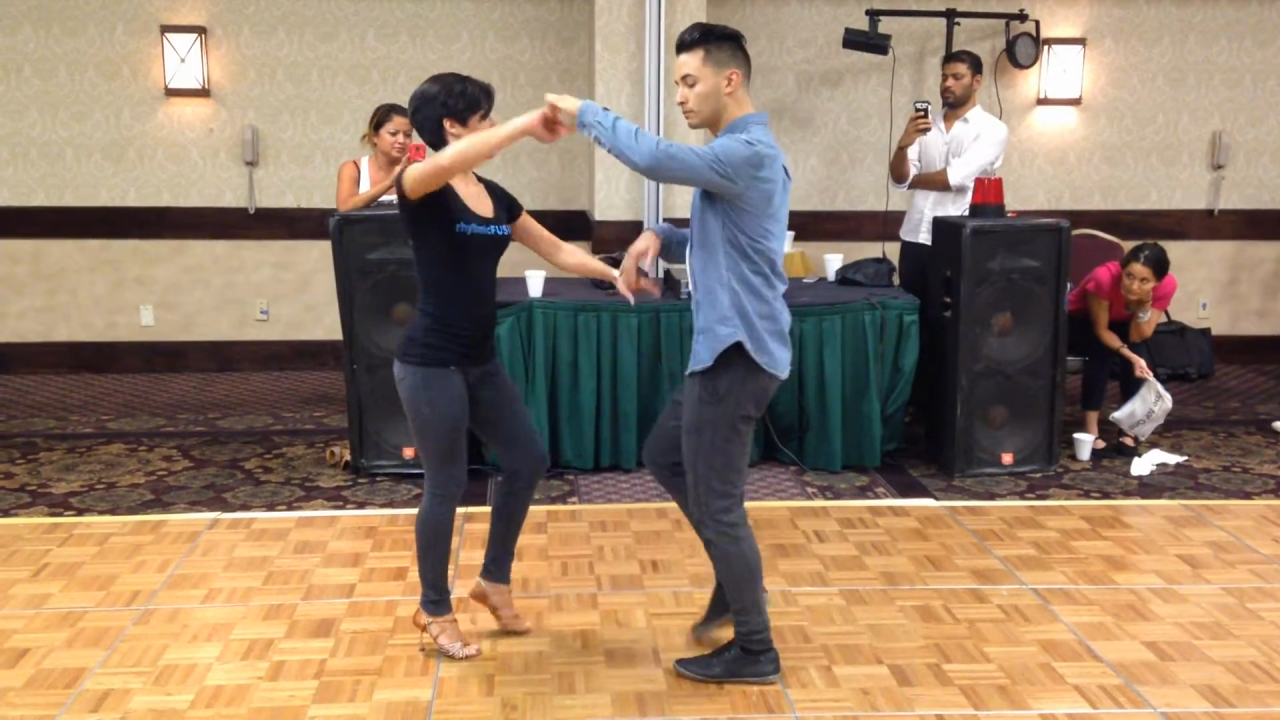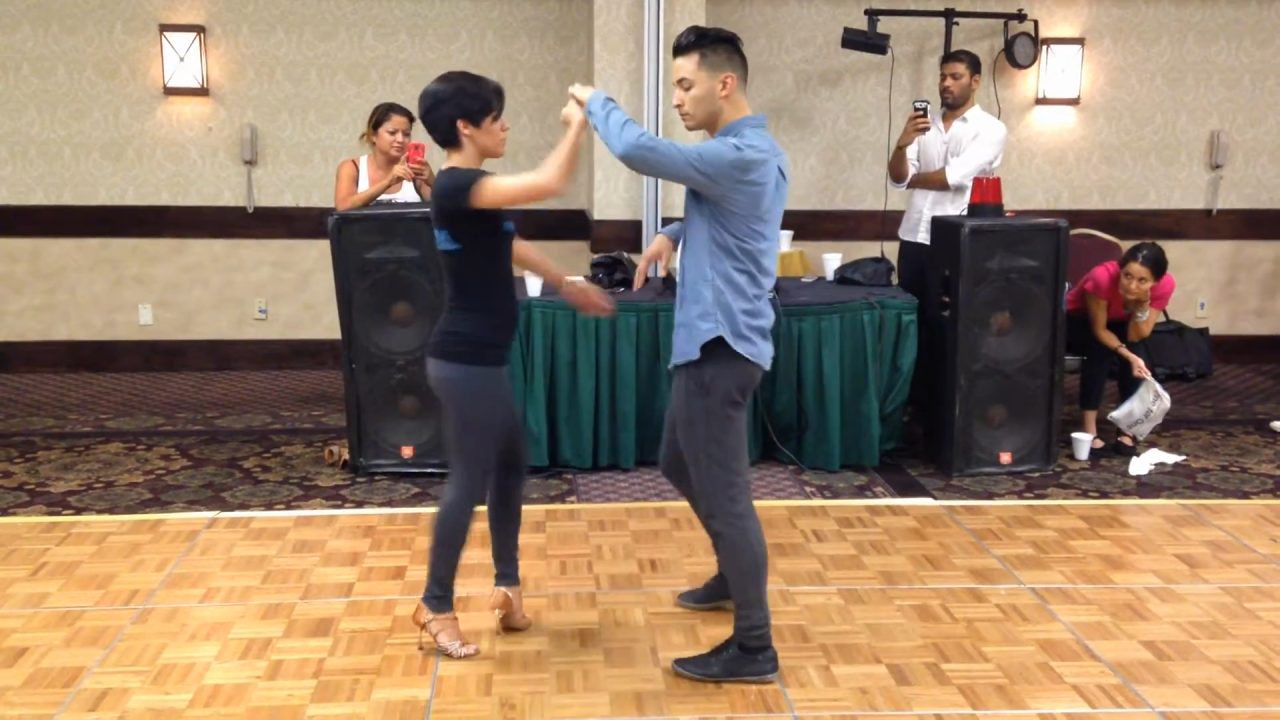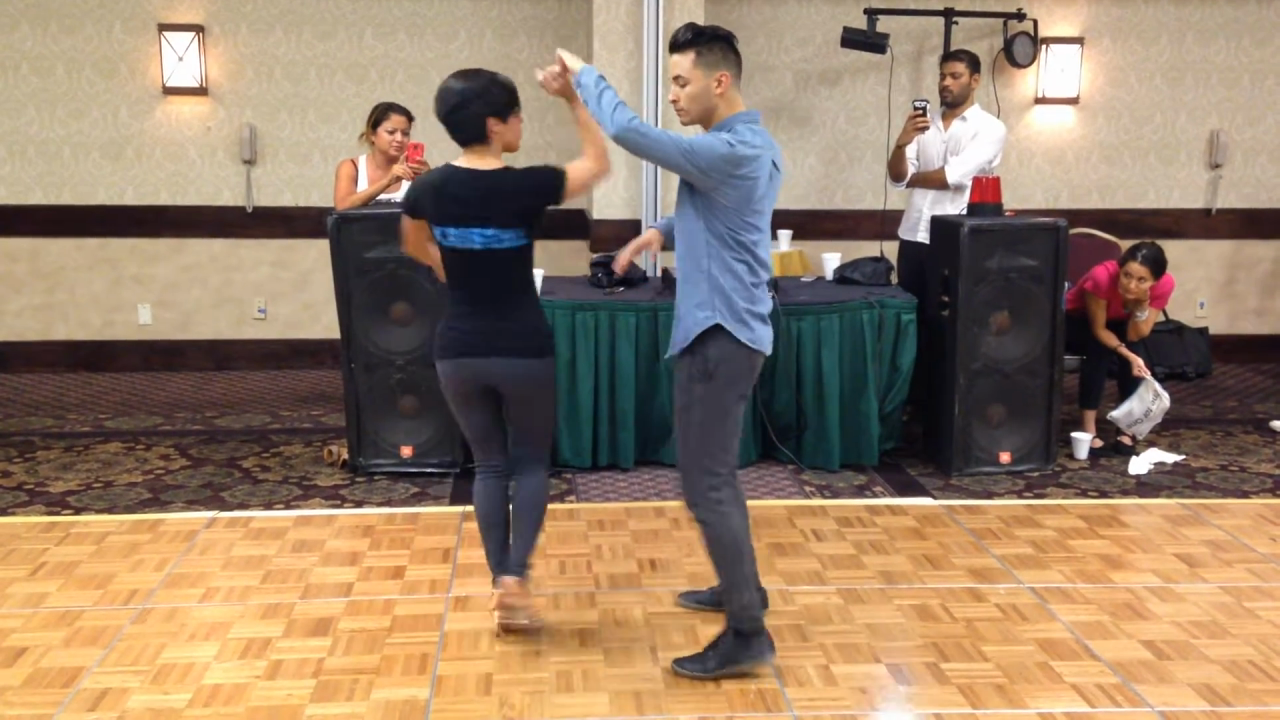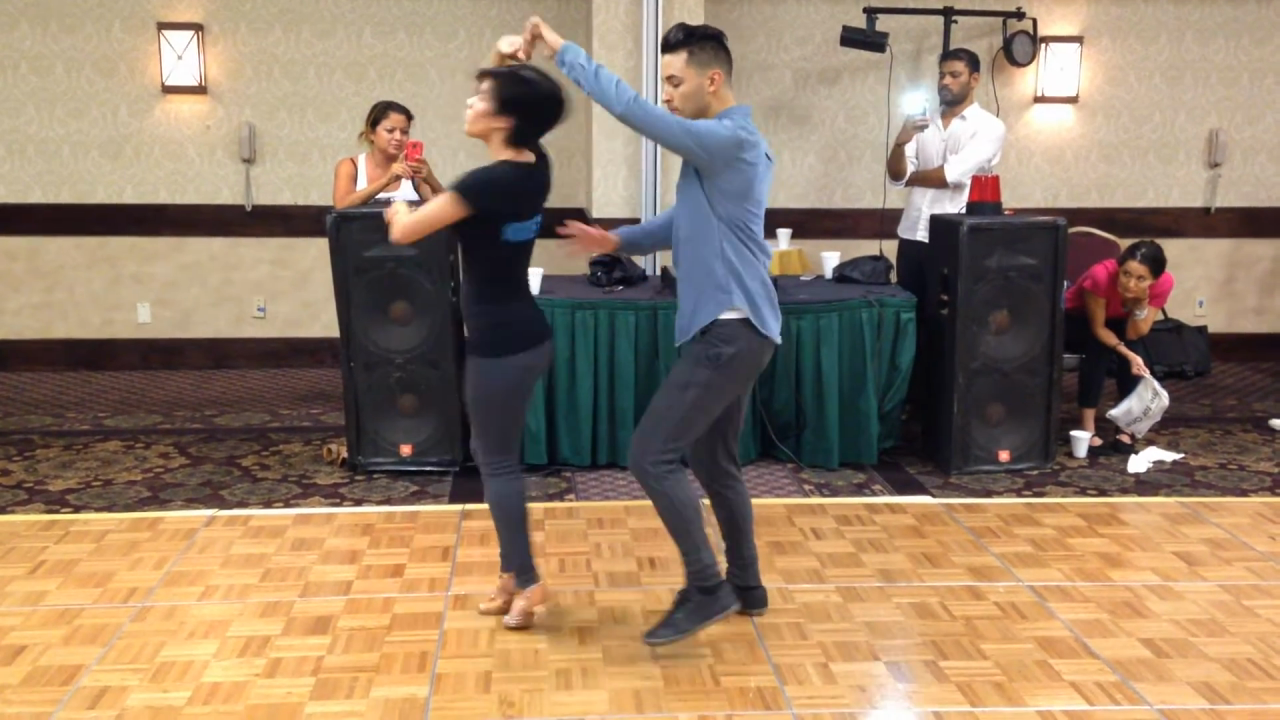
dt=0.2s
person 1, frame 1
left shoulder: (748, 153)
right shoulder: (739, 155)
left elbow: (654, 157)
right elbow: (710, 242)
left wrist: (585, 113)
right wrist: (661, 239)
left hip: (737, 354)
right hip: (724, 351)
left knee: (716, 502)
right knee: (664, 458)
left ankle: (753, 648)
right ankle: (734, 585)
person 1, frame 2
left shoulder: (738, 157)
right shoulder: (753, 152)
left elbow: (636, 150)
left wrist: (595, 101)
right wrist: (671, 236)
left hip: (721, 346)
right hip: (710, 343)
left knee: (724, 495)
right knee: (680, 465)
left ankle: (753, 647)
right ankle: (733, 576)
person 1, frame 3
left shoulder: (729, 151)
right shoulder: (752, 146)
left elbow: (629, 133)
left wrist: (584, 74)
right wrist: (662, 231)
left hip: (719, 336)
right hip: (724, 333)
left knee: (709, 484)
right knee: (711, 472)
left ankle: (745, 634)
right ankle: (742, 586)
person 1, frame 4
left shoulder: (730, 140)
right shoulder: (728, 144)
left elbow: (629, 109)
right elbow: (690, 221)
left wrist: (563, 50)
right wrist: (621, 240)
left hip: (729, 329)
right hip: (735, 328)
left knee: (651, 455)
right knee: (714, 460)
left ankle: (707, 587)
right ankle: (744, 584)
person 2, frame 1
left shoulder: (496, 197)
right shoulder: (420, 188)
left elbow: (557, 250)
right elbow: (443, 165)
left wrist: (614, 272)
right wrist: (523, 125)
left hip: (482, 361)
right hip: (431, 363)
left knee: (529, 461)
right knee: (446, 487)
left ankle: (494, 580)
right ankle: (434, 611)
person 2, frame 2
left shoulder: (469, 192)
right shoulder: (461, 188)
left elbow: (505, 247)
right elbow: (547, 184)
left wrist: (566, 284)
right wrist: (575, 126)
left hip: (477, 355)
right hip: (471, 359)
left knee: (510, 463)
right knee: (471, 480)
left ankle: (507, 588)
right ankle: (436, 607)
person 2, frame 3
left shoulder: (428, 187)
right shoulder: (524, 185)
left elbow: (413, 245)
right elbow: (597, 163)
right wrist: (571, 96)
left hip: (457, 351)
right hip: (523, 350)
left knee: (490, 466)
right knee: (531, 464)
left ankle: (503, 585)
right ankle: (515, 579)
person 2, frame 4
left shoulder: (484, 184)
right shoulder: (534, 166)
left elbow: (403, 232)
right elbow: (538, 117)
left wrist: (399, 208)
right wrist: (515, 63)
left hip: (499, 346)
right hip: (527, 337)
left knee: (497, 463)
right knee: (501, 457)
left ankle: (526, 582)
right ankle: (517, 576)
person 3, frame 1
left shoulder: (992, 129)
right shoulder: (926, 125)
left elbow: (957, 177)
right elbow: (898, 179)
left wrist: (913, 180)
right wrist: (903, 145)
right hip: (915, 236)
person 3, frame 2
left shoulder: (991, 128)
right shoulder: (925, 125)
left elbow: (955, 177)
right elbow: (897, 178)
left wrist: (912, 179)
right wrist: (901, 145)
right hip: (914, 236)
person 3, frame 3
left shoulder: (990, 128)
right shoulder: (924, 124)
left elbow: (955, 176)
right elbow: (897, 178)
left wrist: (912, 178)
right wrist: (901, 144)
right hip: (913, 235)
person 3, frame 4
left shoulder: (989, 125)
right shoulder: (924, 122)
left elbow: (954, 173)
right elbow: (896, 174)
left wrist: (910, 178)
right wrist: (900, 143)
right hip: (913, 235)
right ankle: (912, 391)
person 4, frame 1
left shoulder: (1167, 285)
right shoulder: (1104, 277)
left elbow: (1138, 337)
right elbow: (1100, 330)
left wrist: (1145, 304)
right wrist: (1131, 357)
left hip: (1121, 325)
right hip: (1079, 324)
right knee: (1103, 349)
right ankle: (1091, 430)
person 4, frame 2
left shoulder: (1165, 285)
right shoulder: (1102, 277)
left elbow: (1135, 337)
right elbow: (1098, 329)
left wrist: (1143, 304)
right wrist: (1129, 356)
left hip: (1119, 325)
right hip: (1077, 323)
left knee: (1135, 348)
right knee: (1101, 349)
left ankle: (1126, 429)
right ankle: (1089, 430)
person 4, frame 3
left shoulder: (1164, 285)
right shoulder: (1102, 277)
left elbow: (1135, 336)
right elbow: (1098, 329)
left wrist: (1143, 303)
right wrist: (1129, 356)
left hip: (1118, 324)
right hip: (1076, 322)
left knee: (1135, 347)
right knee: (1100, 349)
right ankle: (1088, 430)
person 4, frame 4
left shoulder: (1164, 283)
right shoulder: (1101, 275)
left elbow: (1134, 335)
right elbow: (1097, 328)
left wrist: (1142, 302)
right wrist: (1127, 354)
left hip: (1117, 322)
right hip: (1075, 321)
left knee: (1134, 346)
right knee: (1099, 347)
right ankle: (1087, 428)
